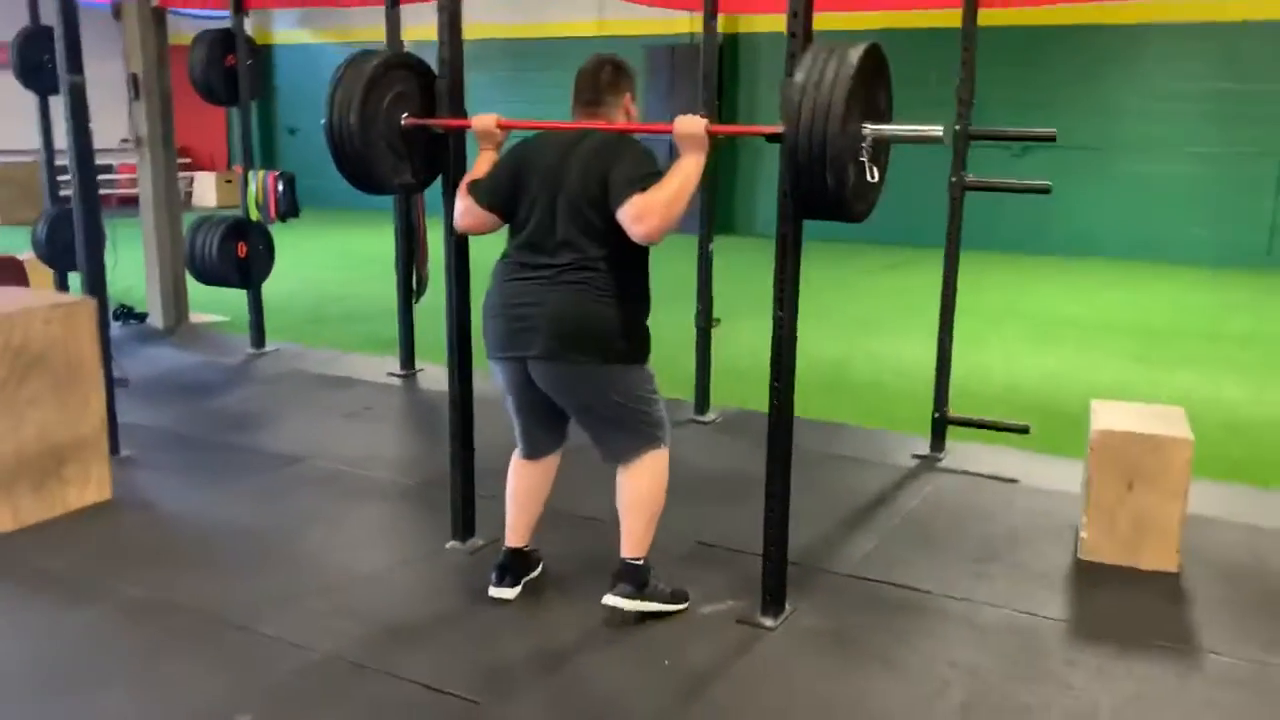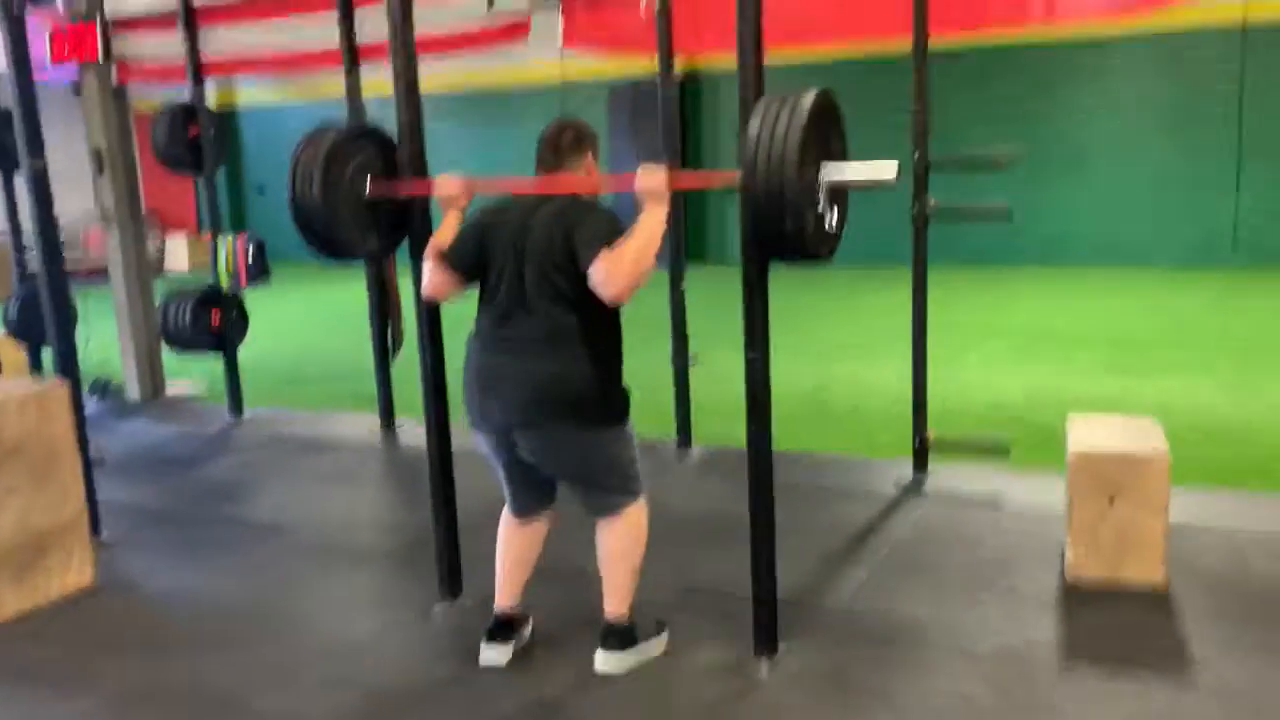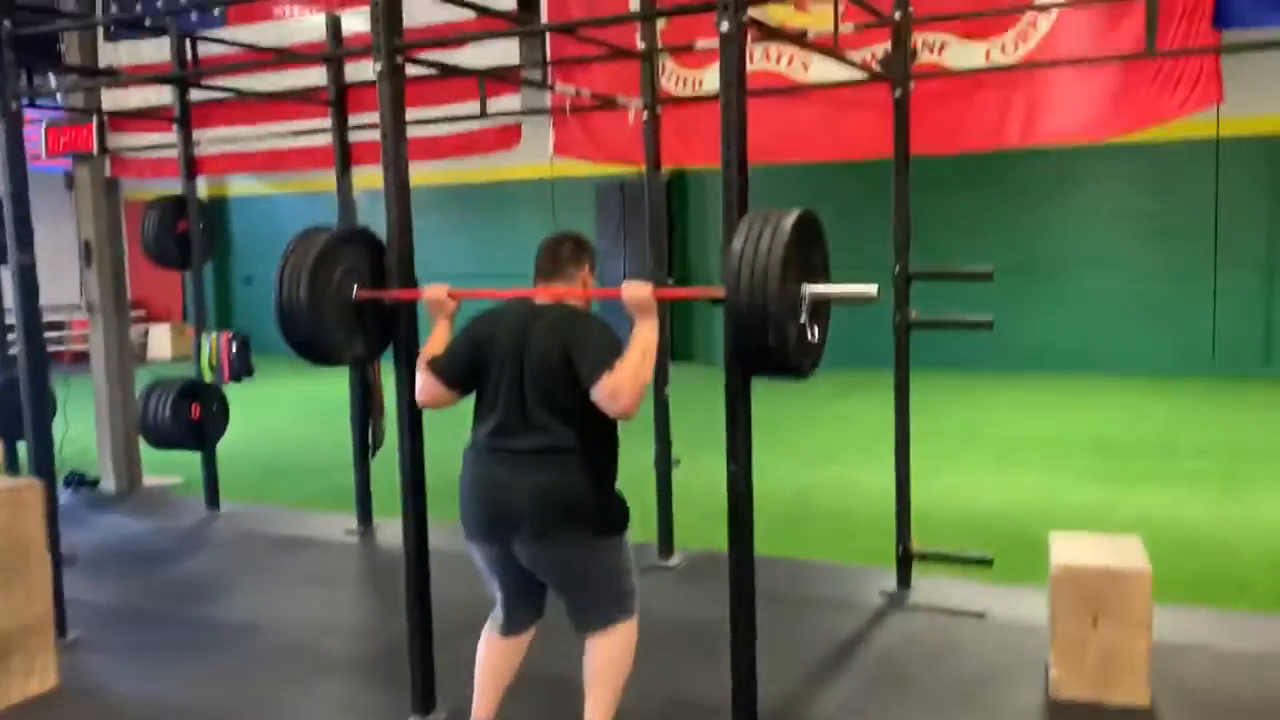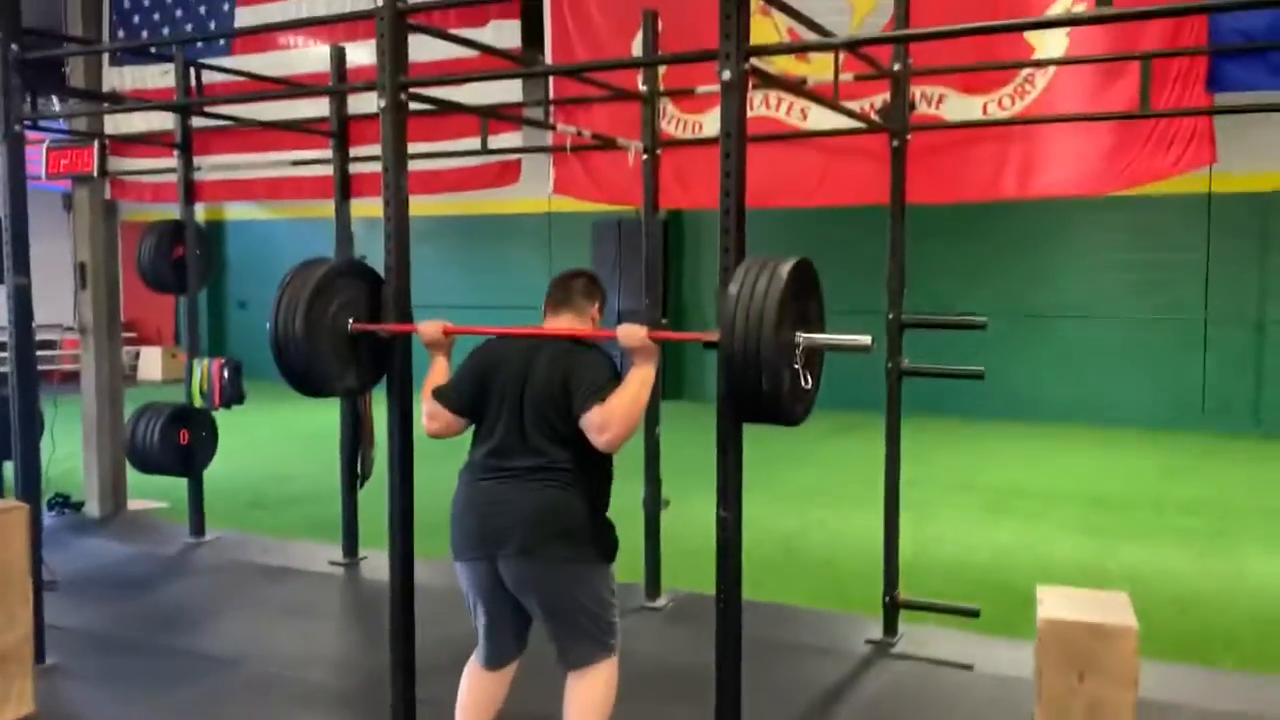
dt=0.2s
person 1, frame 1
left shoulder: (528, 151)
right shoulder: (625, 155)
left elbow: (466, 218)
right elbow: (646, 224)
left wrist: (487, 149)
right wrist: (692, 154)
left hip: (510, 323)
right hip: (586, 332)
left knee: (536, 443)
right knee: (644, 444)
left ankle: (512, 563)
right ankle: (633, 578)
person 1, frame 2
left shoulder: (492, 217)
right shoulder: (588, 216)
left elbow: (433, 283)
right elbow: (616, 282)
left wrist: (452, 212)
right wrist: (654, 209)
left hip: (492, 390)
right hip: (566, 396)
left knee: (525, 505)
right knee: (622, 500)
left ankle: (502, 624)
right ankle: (618, 633)
person 1, frame 3
left shoulder: (487, 325)
right shoulder: (583, 329)
left elbow: (427, 392)
right elbow: (620, 399)
left wrist: (440, 320)
right wrist: (646, 323)
left hip: (486, 501)
right hip: (564, 505)
left knee: (512, 613)
right knee: (613, 613)
person 1, frame 4
left shoulder: (491, 352)
right shoulder: (587, 359)
left elbow: (435, 422)
right elbow: (607, 430)
left wrist: (439, 354)
right wrist: (643, 364)
left hip: (476, 522)
right hip: (554, 529)
left knee: (495, 649)
right knee: (593, 655)
